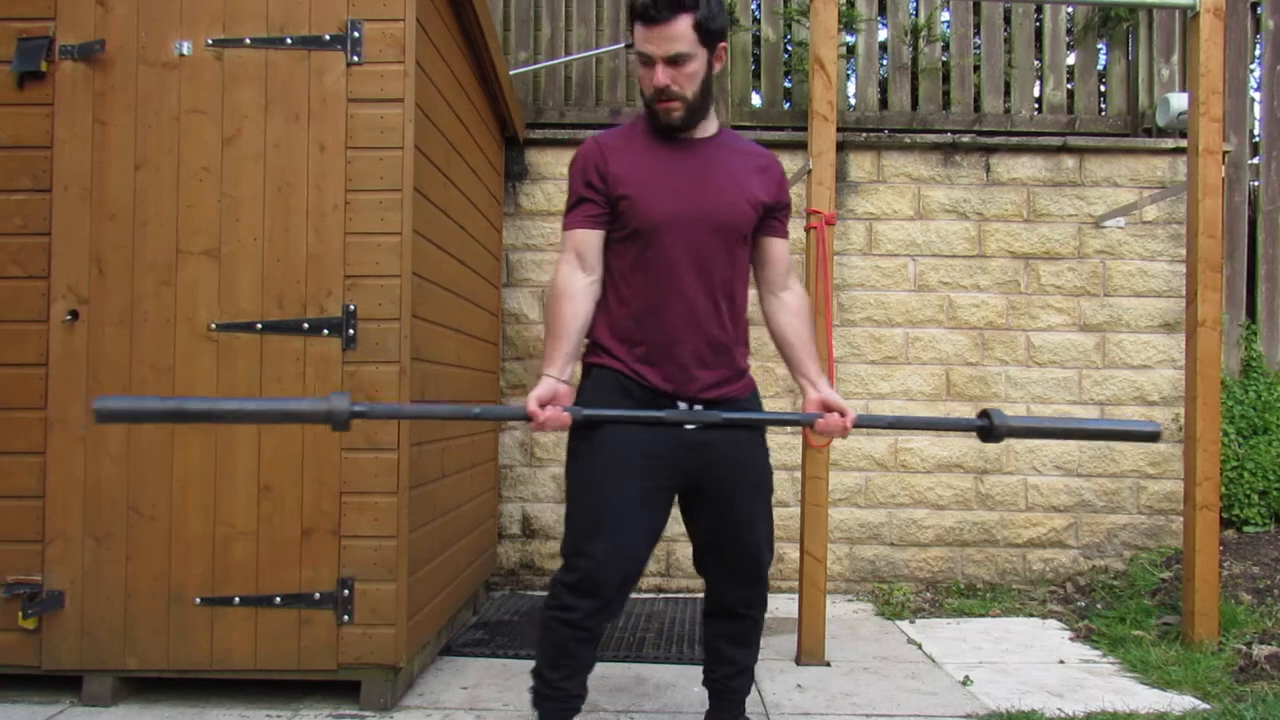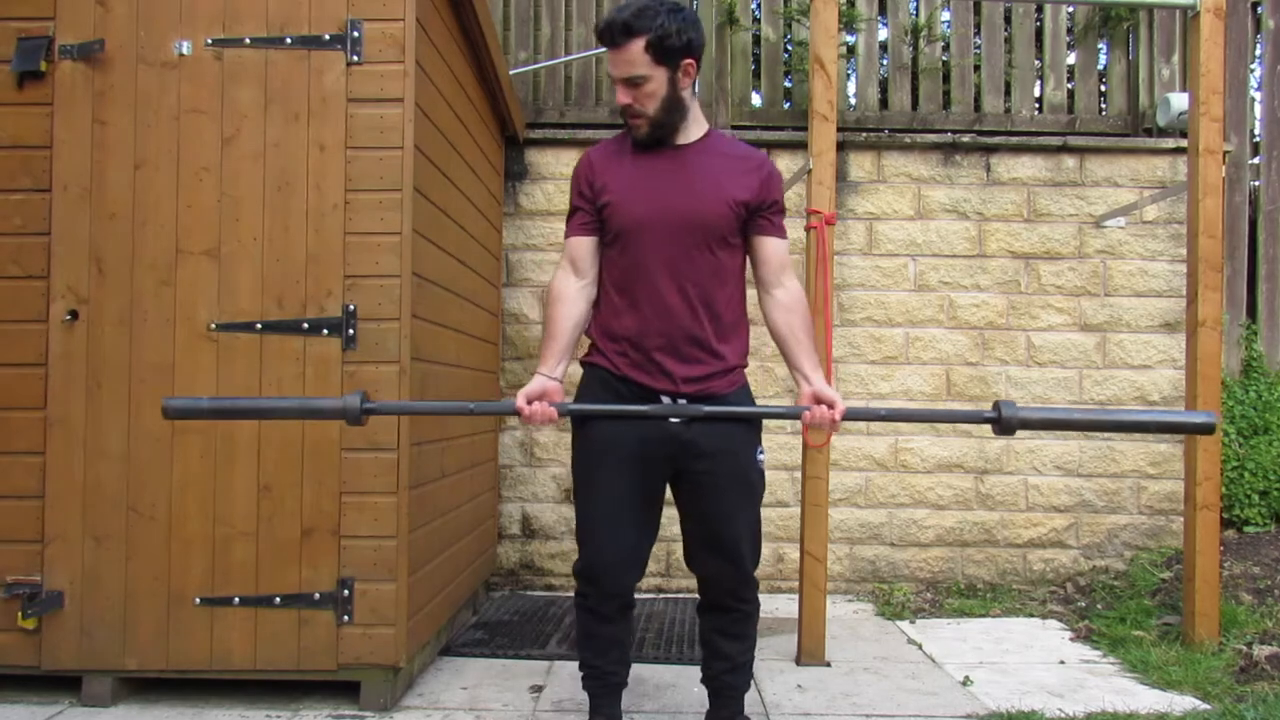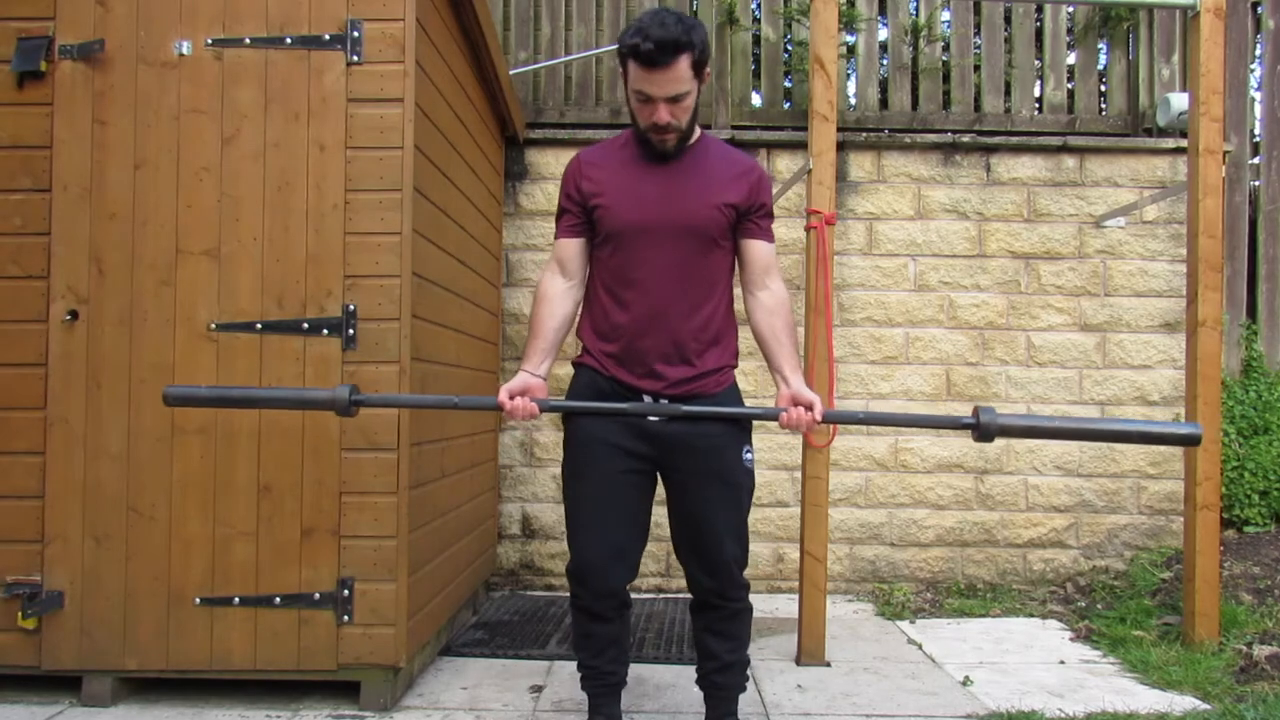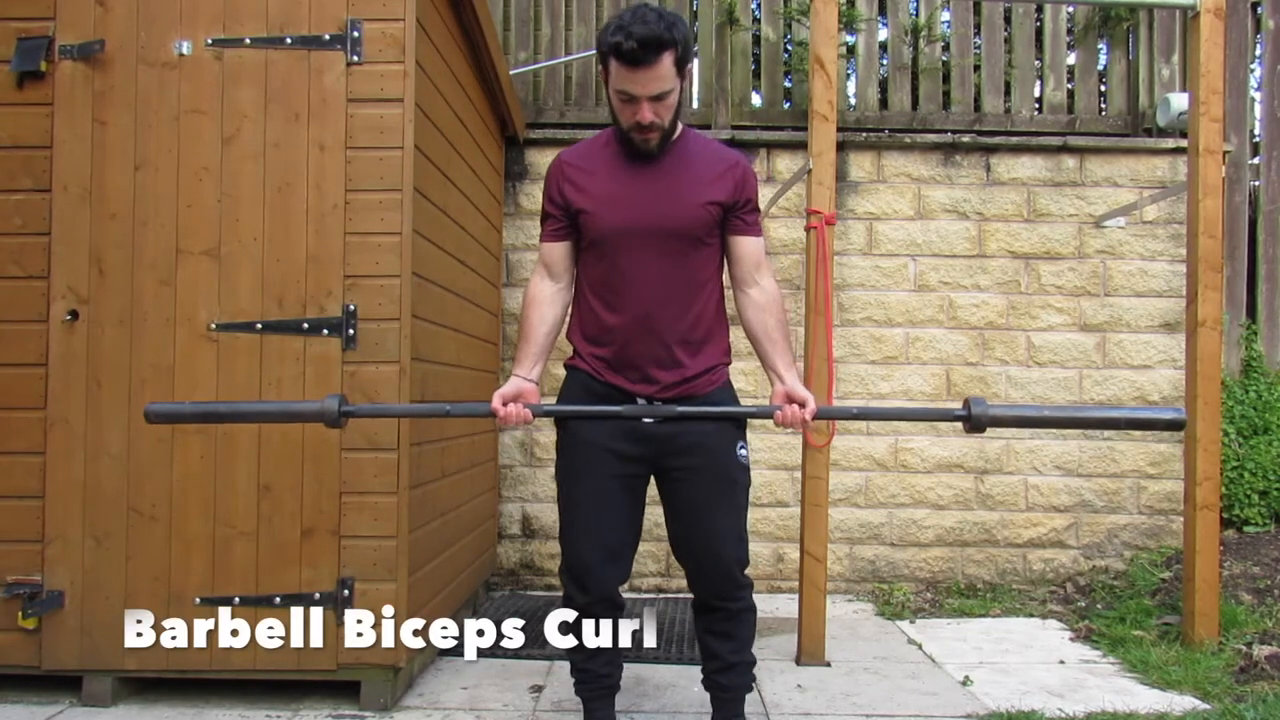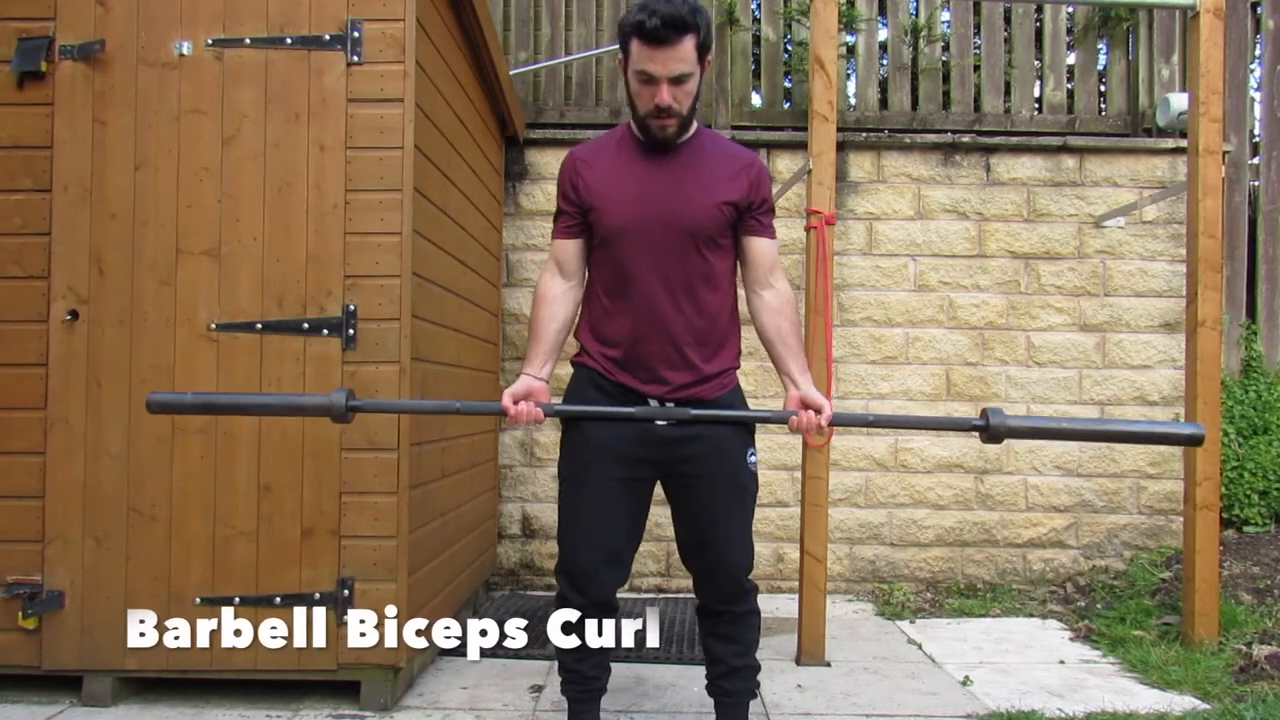
dt=0.5s
person 1, frame 1
left shoulder: (761, 169)
right shoulder: (604, 156)
left elbow: (780, 287)
right elbow: (579, 271)
left wrist: (814, 384)
right wrist: (556, 376)
left hip: (730, 411)
right hip: (623, 405)
left knee: (742, 583)
right knee: (591, 581)
person 1, frame 2
left shoulder: (751, 171)
right shoulder: (598, 166)
left elbow: (778, 283)
right elbow: (575, 276)
left wrist: (810, 377)
right wrist: (548, 373)
left hip: (721, 405)
right hip: (614, 402)
left knee: (731, 573)
right knee: (605, 574)
person 1, frame 3
left shoulder: (742, 176)
right shoulder: (589, 169)
left elbow: (764, 286)
right elbow: (564, 276)
left wrist: (791, 380)
right wrist: (534, 369)
left hip: (709, 405)
right hip: (604, 401)
left knee: (719, 575)
right knee: (597, 572)
person 1, frame 4
left shoulder: (727, 170)
right shoulder: (570, 170)
left elbow: (754, 282)
right elbow: (551, 280)
left wrist: (785, 376)
right wrist: (525, 375)
left hip: (703, 405)
right hip: (596, 406)
left knee: (722, 576)
right knee: (590, 578)
person 1, frame 5
left shoulder: (742, 171)
right shoulder: (585, 166)
left elbow: (766, 285)
right elbow: (562, 277)
left wrist: (798, 382)
right wrist: (534, 373)
left hip: (711, 408)
right hip: (603, 403)
left knee: (726, 583)
right knee: (585, 581)
